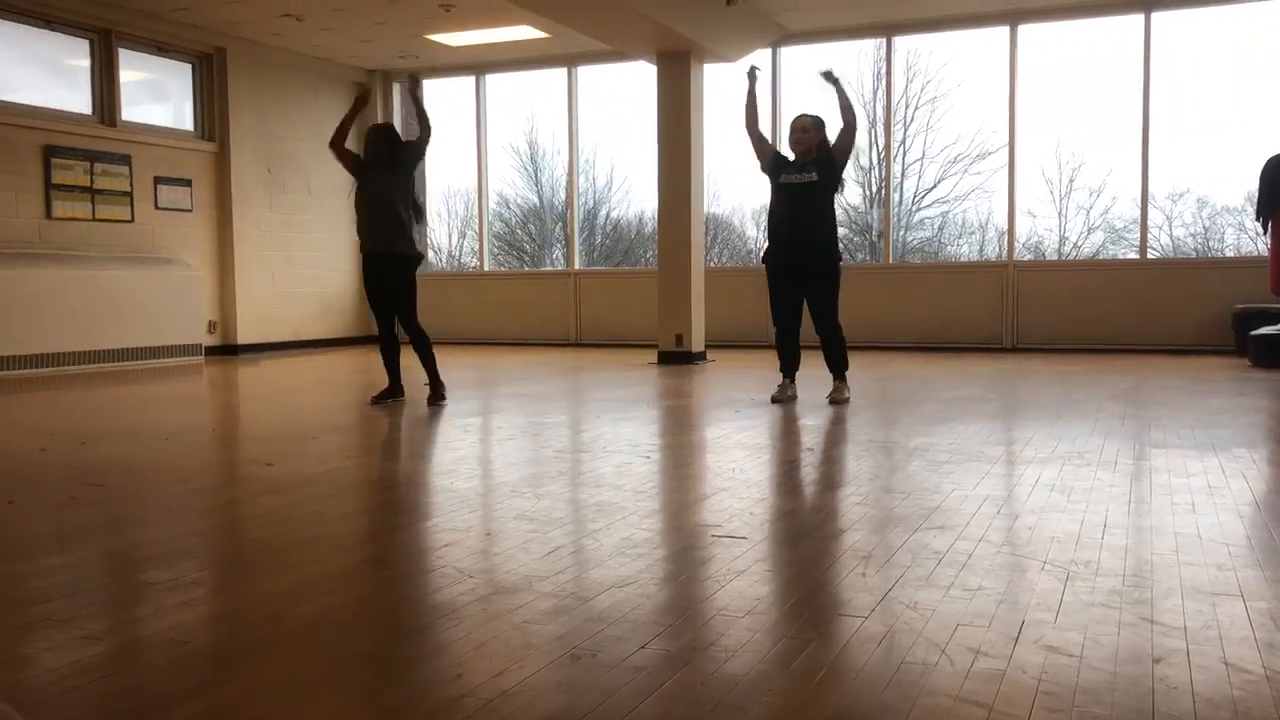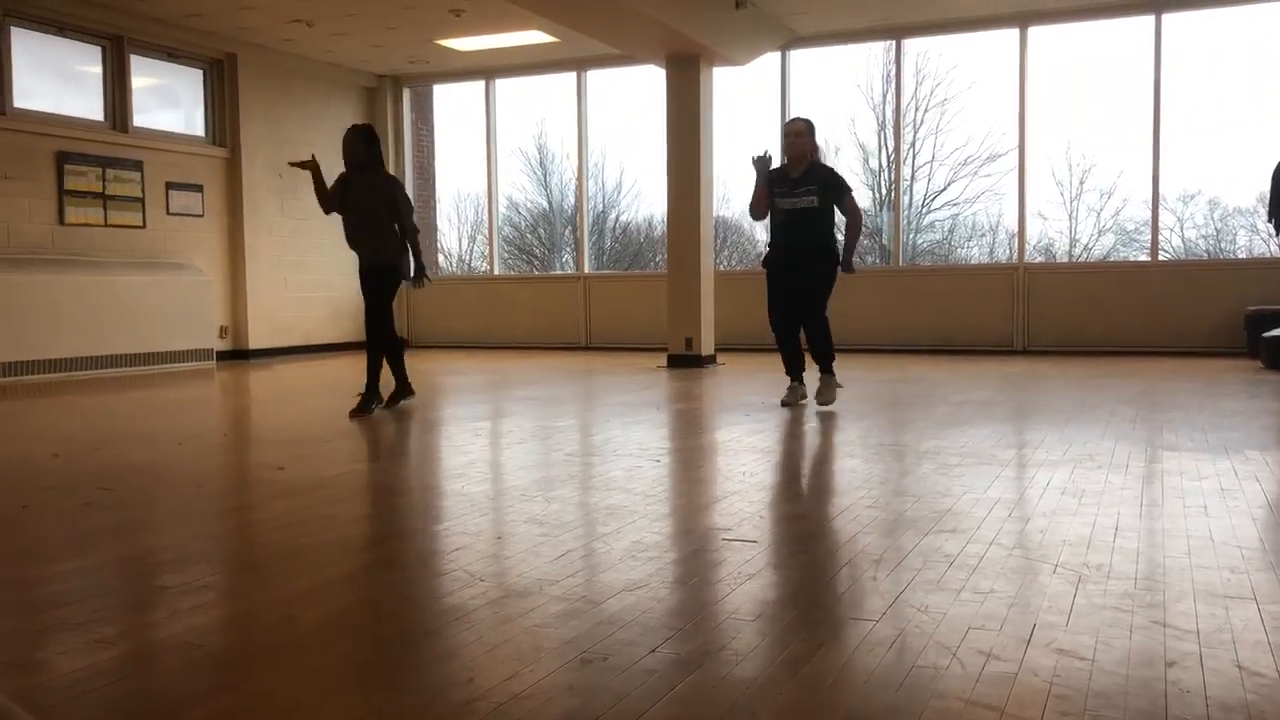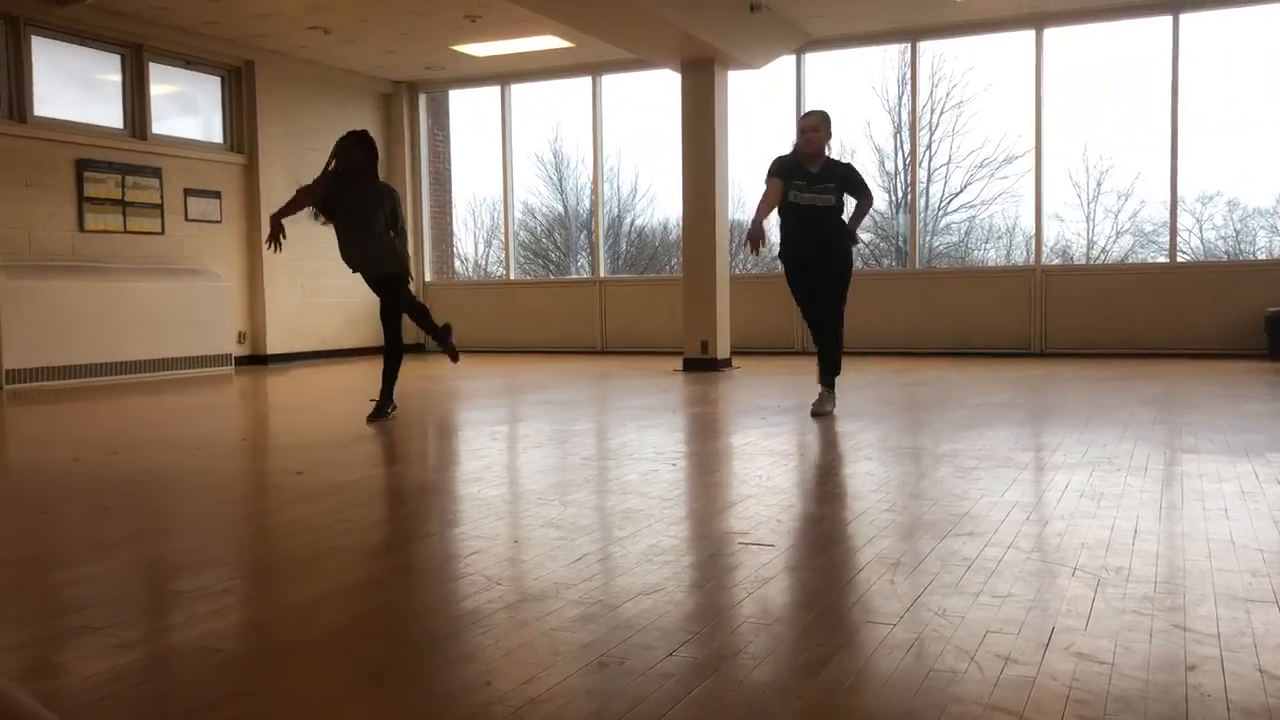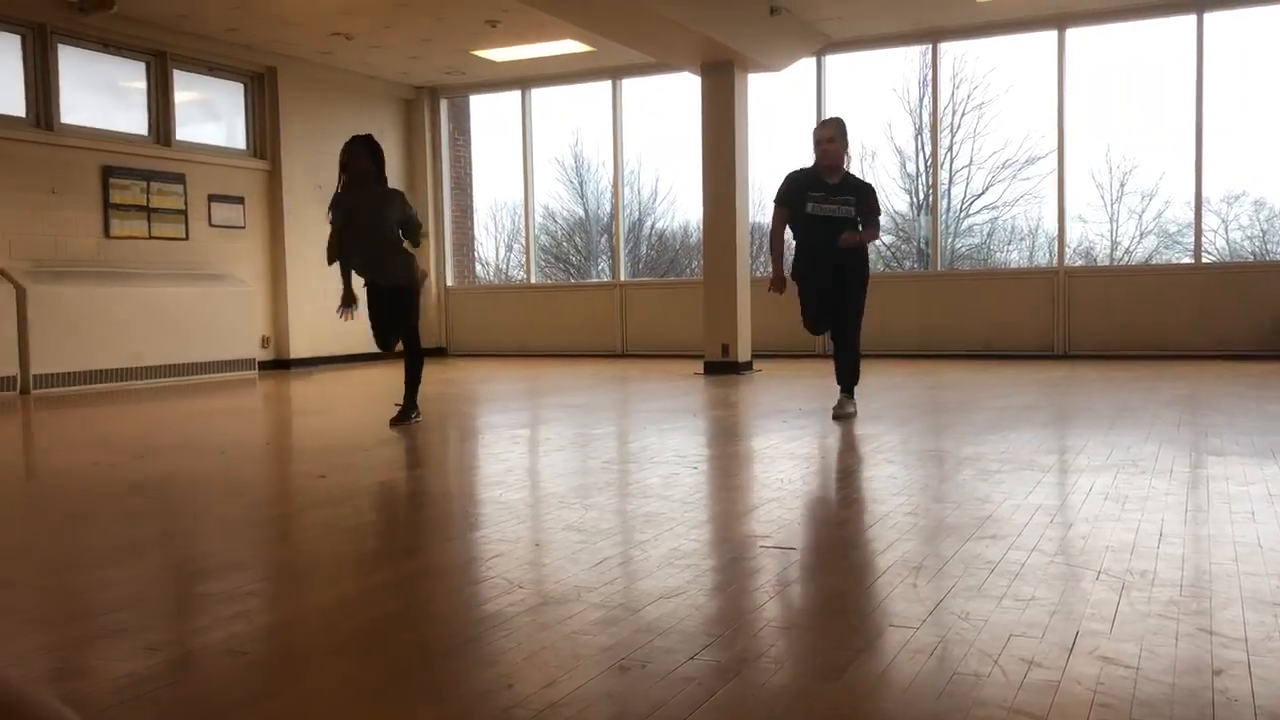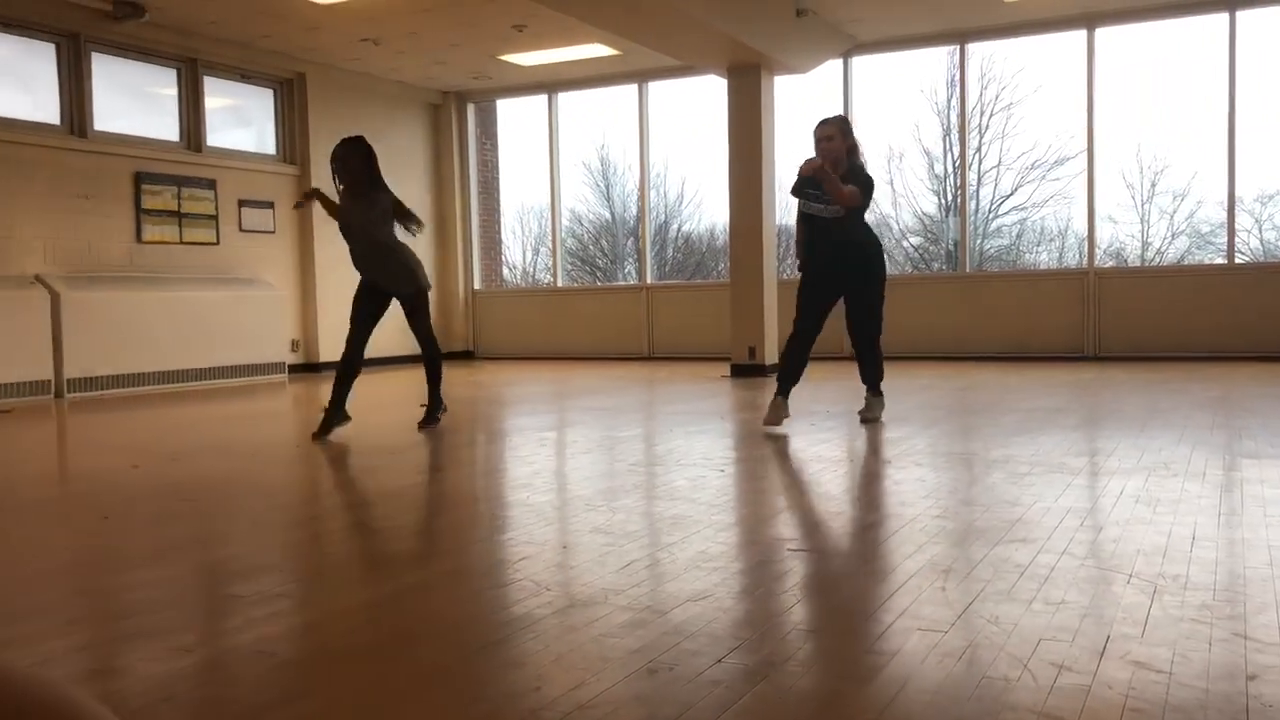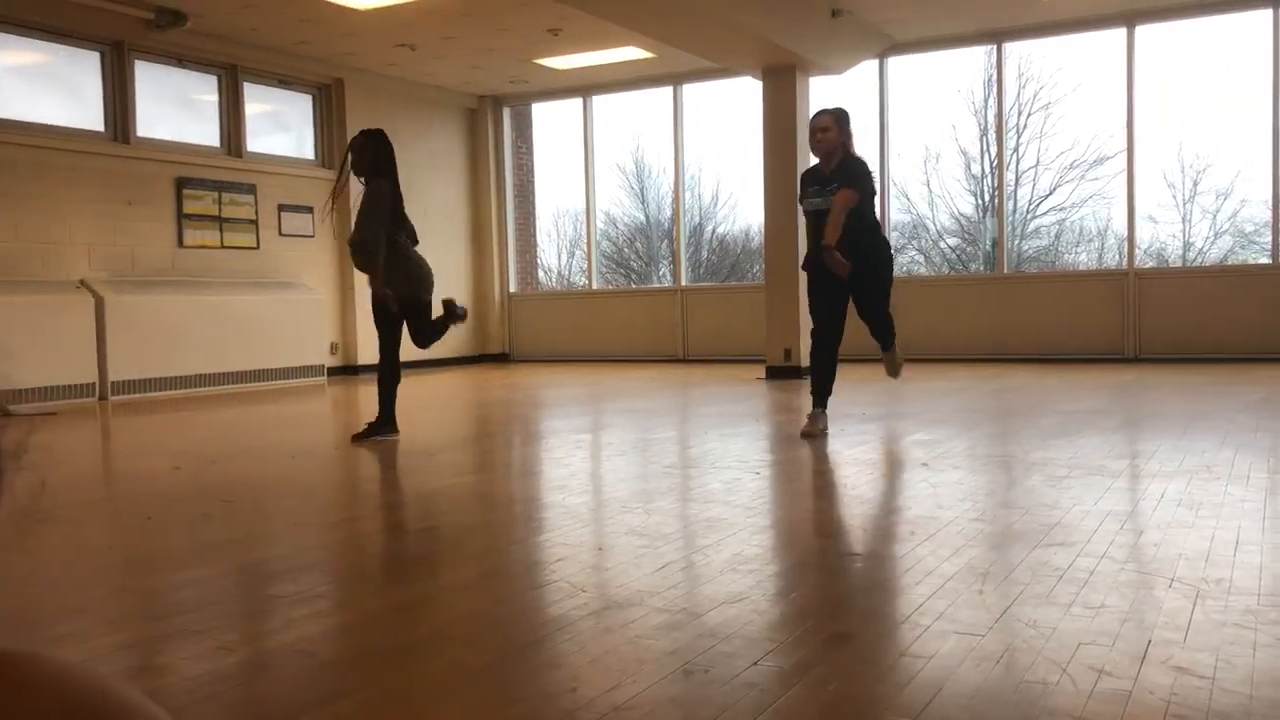
dt=0.3s
person 1, frame 1
left shoulder: (828, 166)
right shoulder: (778, 167)
left elbow: (850, 126)
right elbow: (753, 129)
left wrist: (836, 85)
right wrist: (751, 86)
left hip: (820, 258)
right hip: (781, 259)
left knee: (826, 319)
right knee: (784, 322)
left ankle: (840, 380)
right ankle: (787, 380)
person 1, frame 2
left shoulder: (826, 177)
right shoulder: (773, 177)
left elbow: (854, 216)
right elbow: (758, 214)
left wrist: (847, 254)
right wrist: (760, 179)
left hip: (818, 262)
right hip: (780, 261)
left knee: (812, 317)
right knee: (781, 324)
left ankle: (827, 375)
right ankle: (796, 382)
person 1, frame 3
left shoulder: (842, 172)
right shoulder: (784, 166)
left elbow: (866, 198)
right elbow: (772, 193)
left wrist: (851, 228)
right wrist: (757, 223)
left hip: (834, 257)
right hip: (796, 257)
left knee: (830, 318)
right knee: (813, 316)
left ankle: (828, 389)
right ankle: (825, 372)
person 1, frame 4
left shoulder: (860, 189)
right shoulder: (797, 182)
left elbow: (873, 230)
right elbow: (777, 226)
left wrist: (857, 237)
right wrist: (777, 269)
left hip: (850, 270)
right hip: (810, 268)
left knee: (845, 332)
right knee: (817, 325)
left ankle: (847, 395)
person 1, frame 5
left shoulder: (861, 181)
right shoulder: (807, 177)
left elbow: (845, 196)
left wrist: (825, 173)
right wrist: (801, 254)
left hip: (861, 269)
right hip: (819, 268)
left knee: (864, 333)
right knee: (803, 330)
left ankle: (874, 396)
right ankle: (780, 398)
person 1, frame 6
left shoulder: (855, 171)
right shoulder: (809, 178)
left elbow: (840, 207)
left wrist: (829, 246)
right wrist: (818, 252)
left hip: (868, 260)
right hip: (827, 265)
left knee: (876, 320)
right knee: (824, 336)
left ankle: (889, 347)
right ankle: (819, 410)
person 2, frame 1
left shoulder: (403, 169)
right shoulder: (364, 172)
left elbow: (425, 135)
right elbow: (336, 145)
left wrist: (416, 98)
right wrist: (356, 108)
left hip: (401, 256)
right hip: (373, 258)
left knee: (408, 322)
right knee: (384, 326)
left ankle: (435, 382)
right ankle: (395, 384)
person 2, frame 2
left shoulder: (388, 184)
right shoulder: (346, 183)
left elbow: (408, 226)
right elbow: (329, 206)
left wrist: (418, 265)
right wrist: (316, 174)
left hip: (389, 262)
right hip: (368, 262)
left knee: (377, 323)
right knee: (381, 323)
left ankle: (370, 394)
right ankle: (402, 384)
person 2, frame 3
left shoulder: (385, 193)
right shoulder: (333, 186)
left elbow: (398, 231)
right elbow: (306, 197)
left wrist: (403, 263)
right wrist: (278, 218)
left hip: (391, 268)
right hip: (369, 269)
left knee: (391, 328)
right knee: (405, 305)
left ankle: (386, 399)
right ankle: (441, 335)
person 2, frame 4
left shoulder: (393, 198)
right shoulder: (342, 200)
left elbow: (416, 234)
right elbow: (339, 245)
right wrist: (347, 288)
left hip: (403, 275)
right hip: (375, 279)
left knee: (409, 338)
right knee: (385, 341)
left ankle: (410, 405)
person 2, frame 5
left shoulder: (377, 196)
right shoulder: (350, 196)
left elbow: (356, 221)
left wrist: (319, 197)
left hip: (405, 275)
right hip: (374, 279)
left knee: (424, 337)
right knee: (355, 341)
left ankle: (435, 403)
right ankle: (336, 409)
person 2, frame 6
left shoulder: (379, 189)
right shoulder: (376, 190)
left elbow: (376, 235)
left wrist: (377, 279)
left hip: (408, 278)
right hip: (388, 281)
left knee: (422, 337)
right knee: (388, 349)
left ankle: (450, 314)
right ankle: (386, 420)
